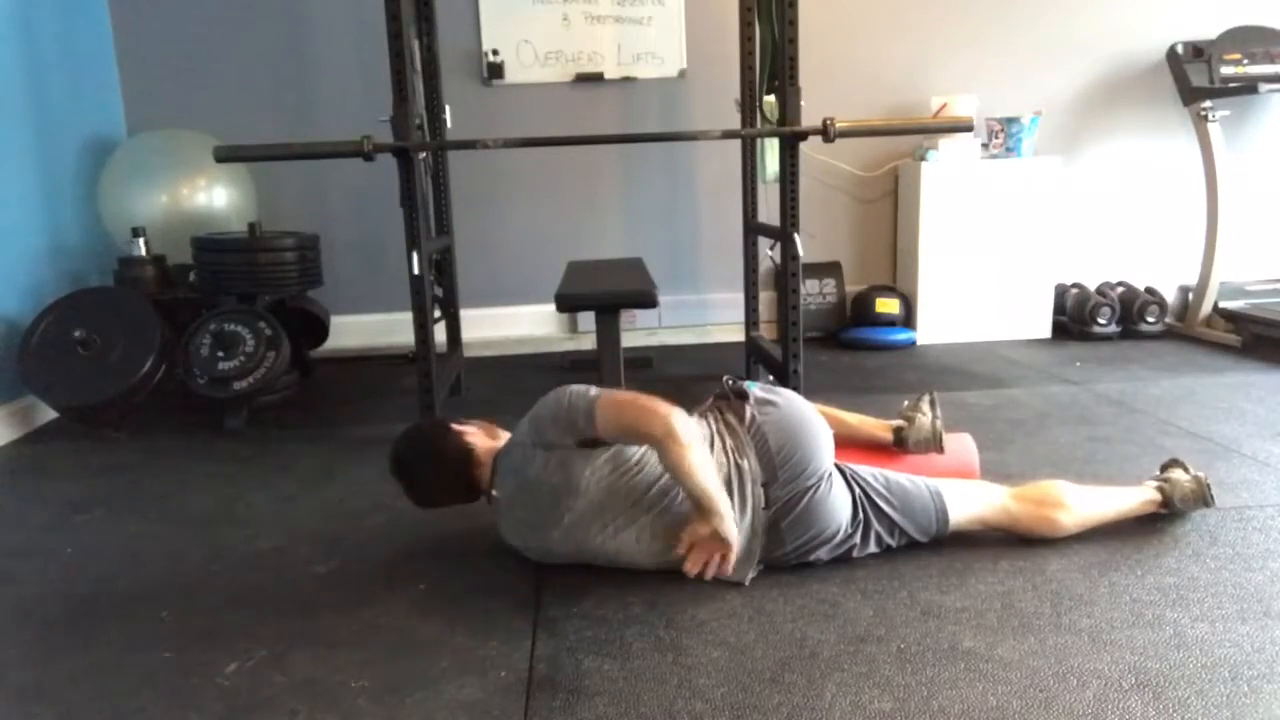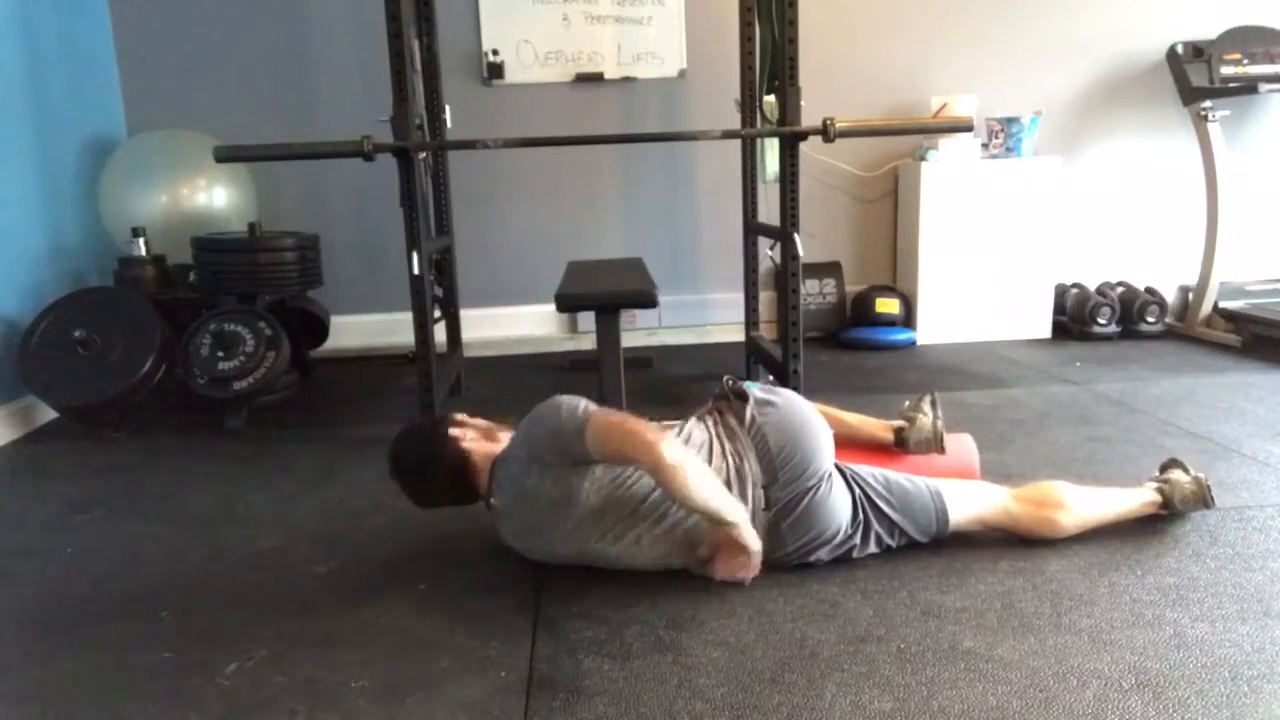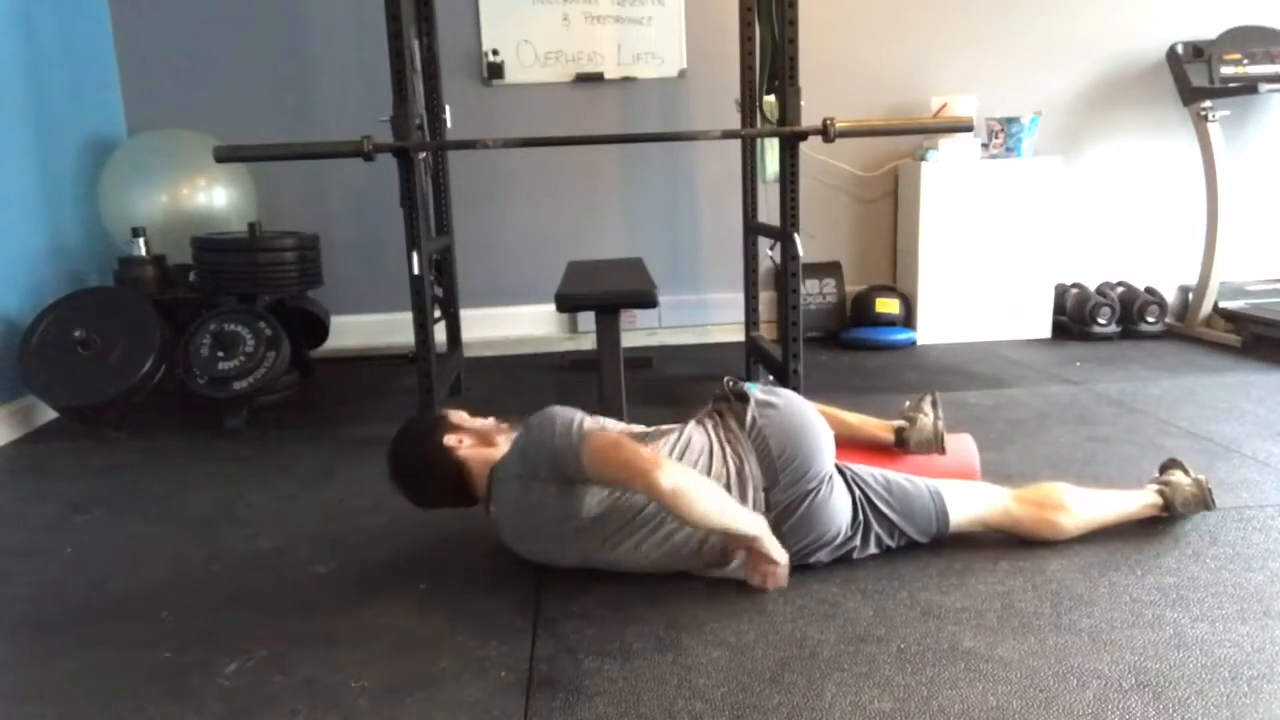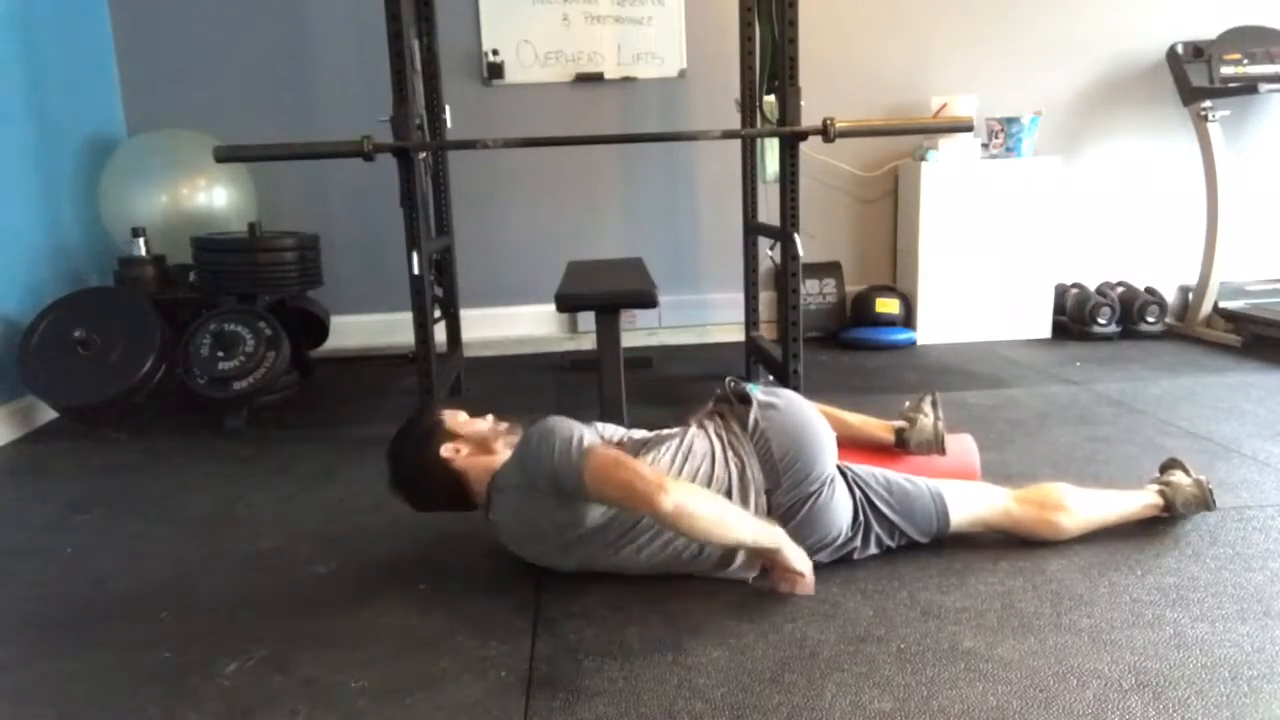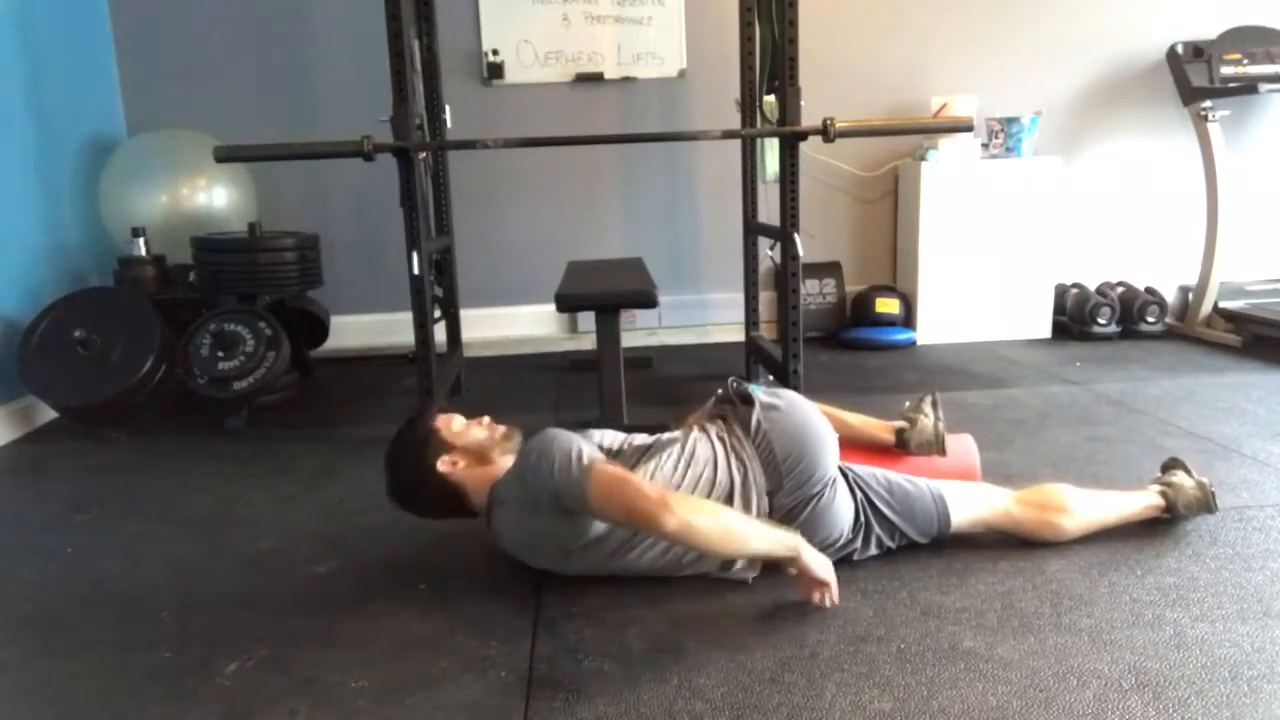
dt=0.1s
person 1, frame 1
left shoulder: (517, 531)
right shoulder: (544, 422)
right elbow: (664, 421)
right wrist: (716, 508)
left hip: (782, 502)
right hip: (799, 519)
person 1, frame 2
left shoulder: (517, 534)
right shoulder: (540, 434)
right elbow: (654, 446)
right wrist: (734, 521)
left hip: (783, 520)
right hip: (802, 522)
person 1, frame 3
left shoulder: (514, 530)
right shoulder: (540, 437)
right elbow: (654, 475)
right wrist: (755, 532)
right hip: (802, 516)
left ankle: (925, 440)
person 1, frame 4
left shoulder: (514, 532)
right shoulder: (537, 446)
right elbow: (655, 494)
right wrist: (772, 540)
right hip: (805, 518)
left ankle: (925, 442)
person 1, frame 5
left shoulder: (513, 536)
right shoulder: (542, 459)
right elbow: (662, 513)
right wrist: (795, 550)
right hip: (800, 503)
left ankle: (899, 433)
